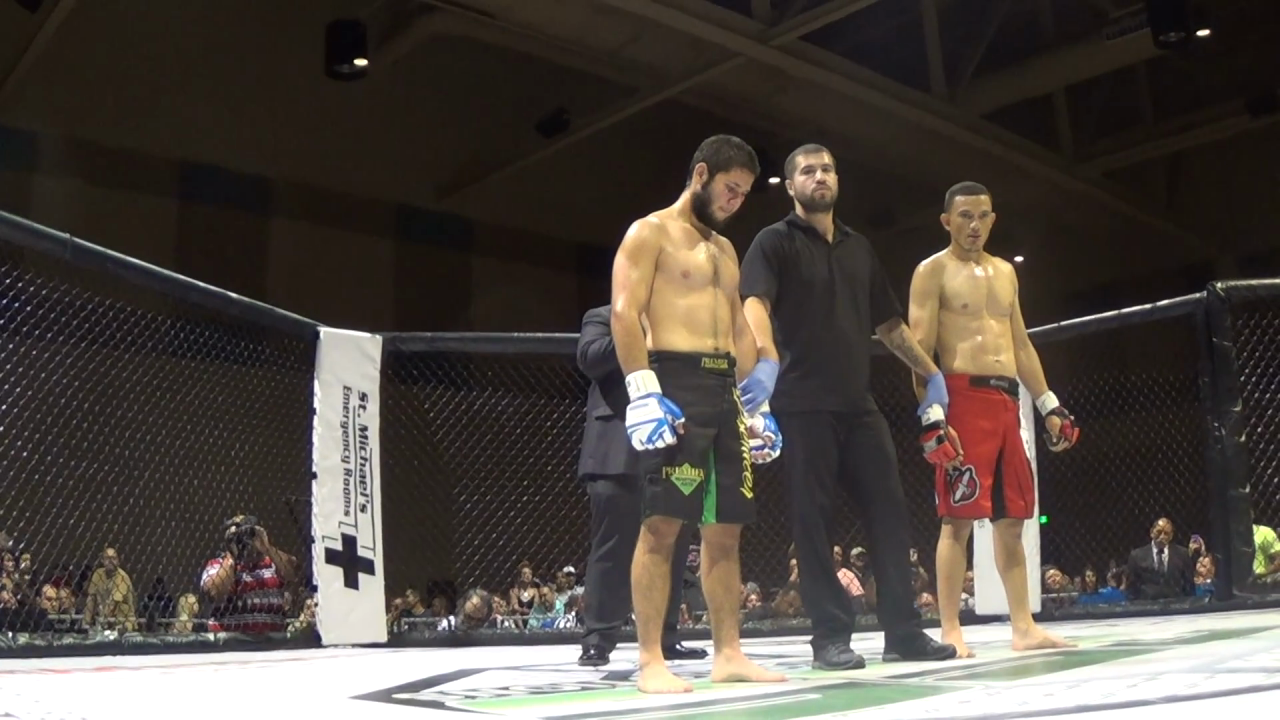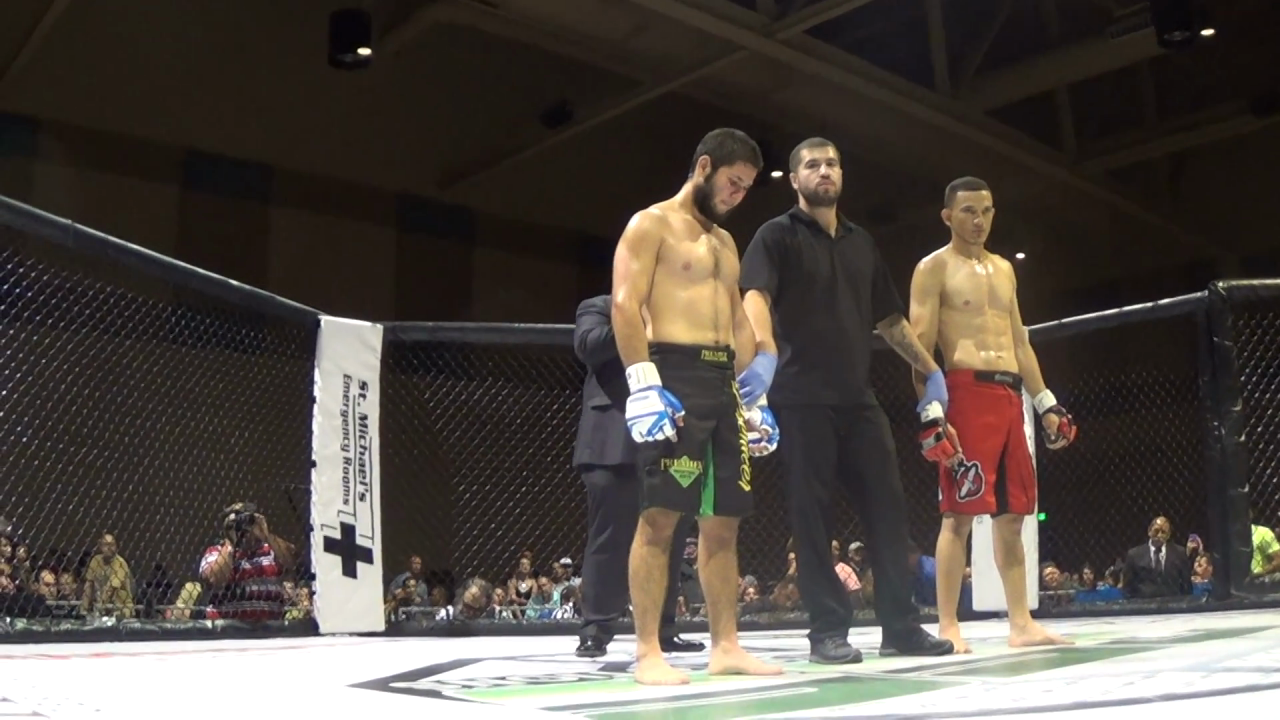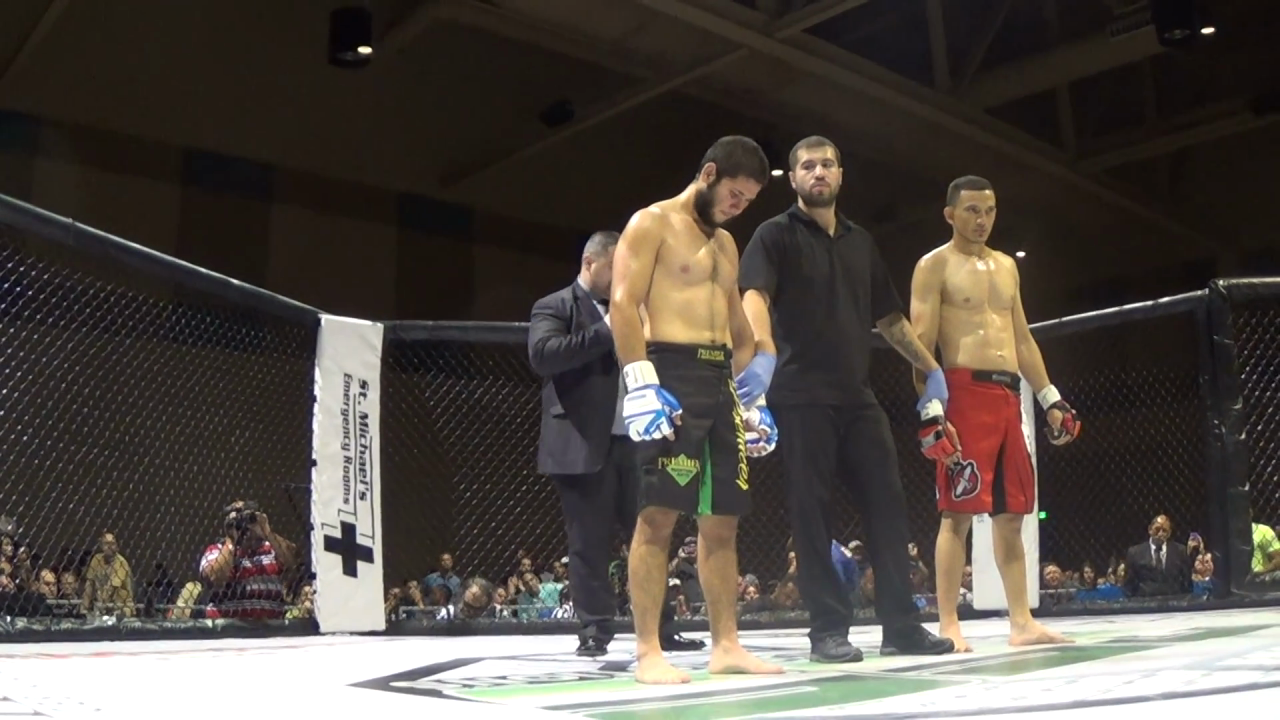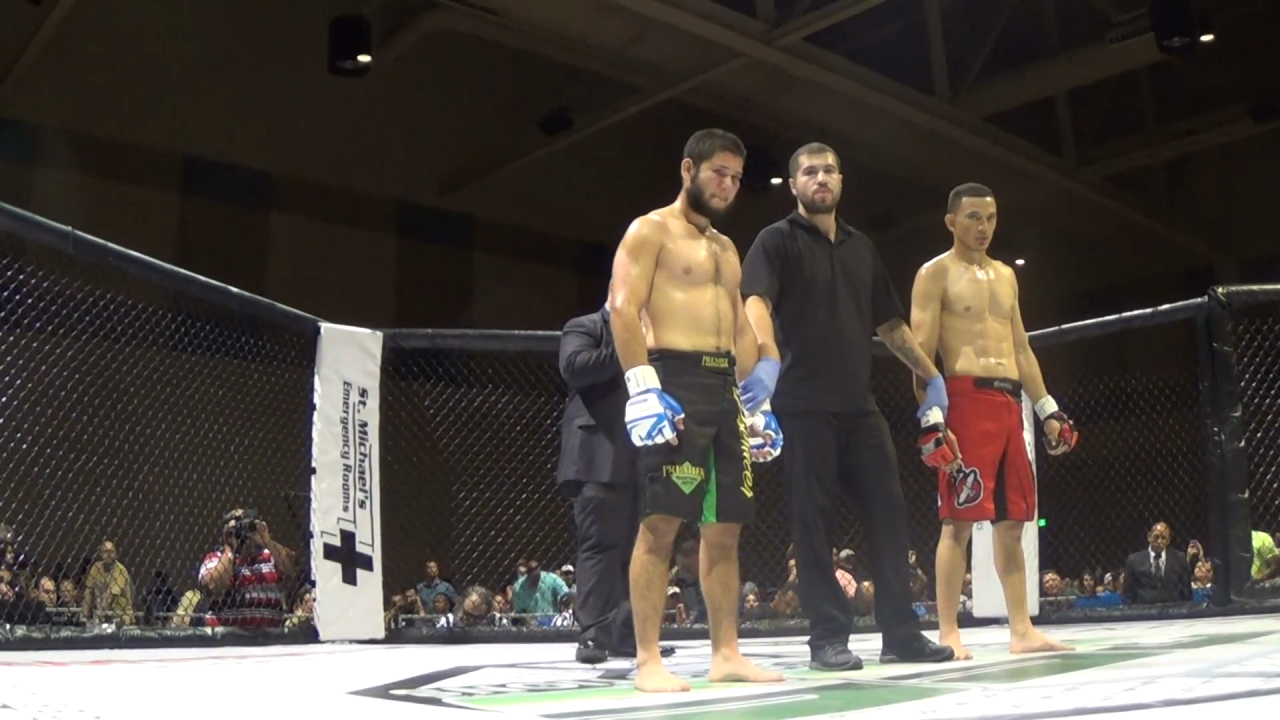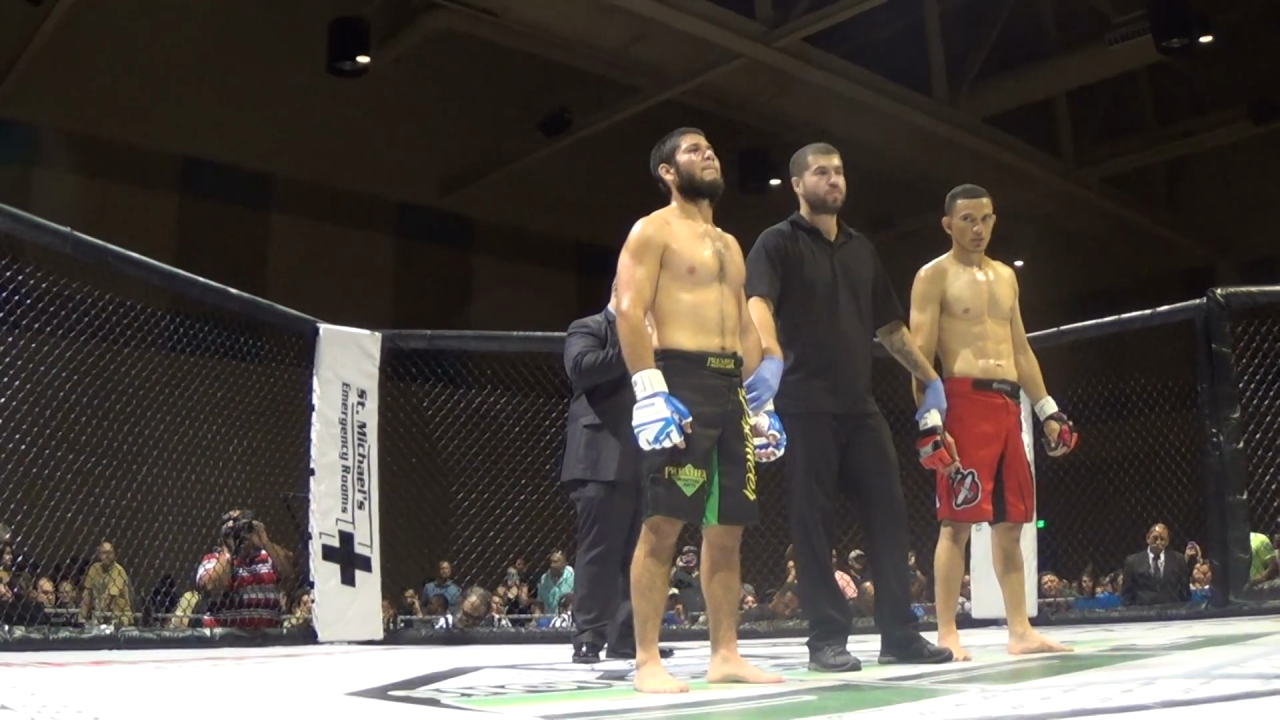
dt=1s
person 1, frame 1
left shoulder: (725, 250)
right shoulder: (650, 233)
right elbow: (625, 314)
right wrist: (644, 392)
left hip: (724, 391)
right hip: (674, 382)
left knee: (726, 529)
right knee: (662, 525)
left ankle: (728, 653)
right ankle: (651, 662)
person 1, frame 2
left shoulder: (725, 243)
right shoulder: (651, 225)
right elbow: (625, 307)
right wrist: (644, 385)
left hip: (723, 384)
right hip: (674, 375)
left knee: (722, 521)
right knee: (660, 517)
left ankle: (725, 647)
right ankle: (648, 653)
person 1, frame 3
left shoulder: (725, 243)
right shoulder: (652, 223)
right elbow: (623, 304)
right wrist: (641, 383)
left hip: (719, 381)
right hip: (670, 373)
left knee: (722, 519)
right knee: (658, 514)
left ankle: (726, 645)
right ankle: (648, 652)
person 1, frame 4
left shoulder: (727, 248)
right shoulder: (650, 230)
right elbow: (624, 310)
right wrist: (644, 389)
left hip: (724, 388)
right hip: (674, 380)
left knee: (725, 527)
right knee: (661, 522)
left ankle: (726, 654)
right ankle: (648, 661)
person 1, frame 5
left shoulder: (729, 244)
right shoulder: (652, 231)
right elbow: (629, 312)
left wrist: (761, 402)
right wrist: (651, 392)
left hip: (730, 389)
right hip: (680, 380)
left knee: (726, 528)
right knee: (662, 523)
left ankle: (724, 654)
right ankle: (647, 661)
person 2, frame 1
left shoulder: (858, 247)
right shoulder: (775, 242)
left elbow: (888, 323)
right elbow: (755, 303)
left wrist: (931, 373)
right wrist: (767, 359)
left hip: (858, 400)
right hip: (802, 401)
left knee: (889, 510)
right knee: (813, 519)
left ankle: (903, 630)
right ankle: (831, 636)
person 2, frame 2
left shoulder: (861, 243)
right shoulder: (778, 235)
left elbow: (889, 319)
right elbow: (756, 296)
left wrist: (931, 370)
right wrist: (767, 354)
left hip: (858, 396)
right hip: (801, 395)
left knee: (888, 505)
right knee: (811, 512)
left ankle: (900, 625)
right ankle: (828, 630)
person 2, frame 3
left shoulder: (860, 241)
right shoulder: (777, 234)
left elbow: (889, 317)
right elbow: (755, 296)
left wrist: (932, 368)
right wrist: (765, 353)
left hip: (857, 395)
right hip: (800, 395)
left knee: (888, 504)
right knee: (811, 511)
left ankle: (901, 624)
right ankle: (829, 629)
person 2, frame 4
left shoulder: (861, 247)
right shoulder: (777, 241)
left elbow: (889, 323)
right elbow: (756, 302)
left wrist: (931, 375)
right wrist: (768, 358)
left hip: (859, 402)
right hip: (803, 403)
left knee: (888, 512)
right knee: (813, 519)
left ankle: (901, 632)
right ankle: (828, 637)
person 2, frame 5
left shoulder: (861, 249)
right shoulder: (779, 242)
left elbow: (889, 326)
right elbow: (759, 304)
left wrist: (931, 378)
right wrist: (772, 359)
left hip: (859, 404)
right hip: (803, 404)
left knee: (889, 513)
right knee: (812, 520)
left ankle: (900, 634)
right ankle: (826, 638)
person 3, frame 1
left shoulder: (1005, 272)
right shoulder: (933, 272)
left elbow: (1021, 345)
right elbow: (920, 350)
left wrist: (1049, 406)
right wrist: (932, 415)
left hip: (1007, 401)
right hip: (963, 398)
left knee: (1012, 519)
right knee: (958, 518)
left ankle: (1024, 626)
right ankle: (951, 631)
person 3, frame 2
left shoulder: (1003, 269)
right shoulder: (934, 268)
right elbow: (920, 346)
left wrist: (1046, 403)
right wrist: (930, 414)
left hip: (1010, 397)
right hip: (967, 393)
left knee: (1012, 516)
right knee: (959, 514)
left ankle: (1022, 623)
right ankle: (948, 627)
person 3, frame 3
left shoulder: (1006, 267)
right shoulder: (935, 266)
left elbow: (1023, 339)
right elbow: (921, 344)
left wrist: (1051, 400)
right wrist: (931, 411)
left hip: (1008, 396)
right hip: (965, 392)
left knee: (1011, 514)
right knee: (959, 513)
left ankle: (1022, 622)
right ankle: (948, 625)
person 3, frame 4
left shoulder: (1005, 276)
right shoulder: (936, 274)
right elbow: (922, 352)
left wrist: (1048, 410)
right wrist: (931, 418)
left hip: (1010, 403)
right hip: (967, 400)
left knee: (1012, 522)
right knee: (959, 520)
left ankle: (1022, 630)
right ankle: (949, 633)
person 3, frame 5
left shoulder: (1005, 277)
right shoulder: (934, 276)
right elbow: (920, 355)
left wrist: (1047, 412)
right wrist: (929, 421)
left hip: (1008, 406)
right hip: (964, 402)
left knee: (1010, 524)
right knee: (957, 522)
left ankle: (1020, 632)
right ankle: (947, 635)
person 4, frame 1
right shoulder: (603, 318)
right elbow: (589, 358)
right hip: (619, 453)
left knee: (670, 548)
right knee: (613, 548)
left ankle: (665, 638)
right ankle: (598, 640)
person 4, frame 2
right shoulder: (599, 308)
right elbow: (588, 346)
right hip: (615, 443)
right knee: (608, 538)
left ankle: (662, 630)
right ankle: (595, 631)
person 4, frame 3
right shoulder: (553, 307)
right elbow: (542, 356)
right wrist: (605, 332)
left hip: (633, 441)
right hip: (584, 446)
right knee: (589, 543)
left ankle: (661, 628)
right ankle: (595, 630)
person 4, frame 4
right shoulder: (584, 327)
right elbow: (574, 366)
left hip: (639, 461)
right hip: (598, 459)
left knee: (634, 551)
right knee: (600, 546)
left ankle: (626, 636)
right ankle: (593, 636)
person 4, frame 5
right shoulder: (588, 329)
right elbow: (580, 367)
left hip: (640, 462)
right hip: (602, 460)
left knee: (636, 553)
right knee: (598, 550)
left ankle: (626, 636)
right ankle: (589, 637)
